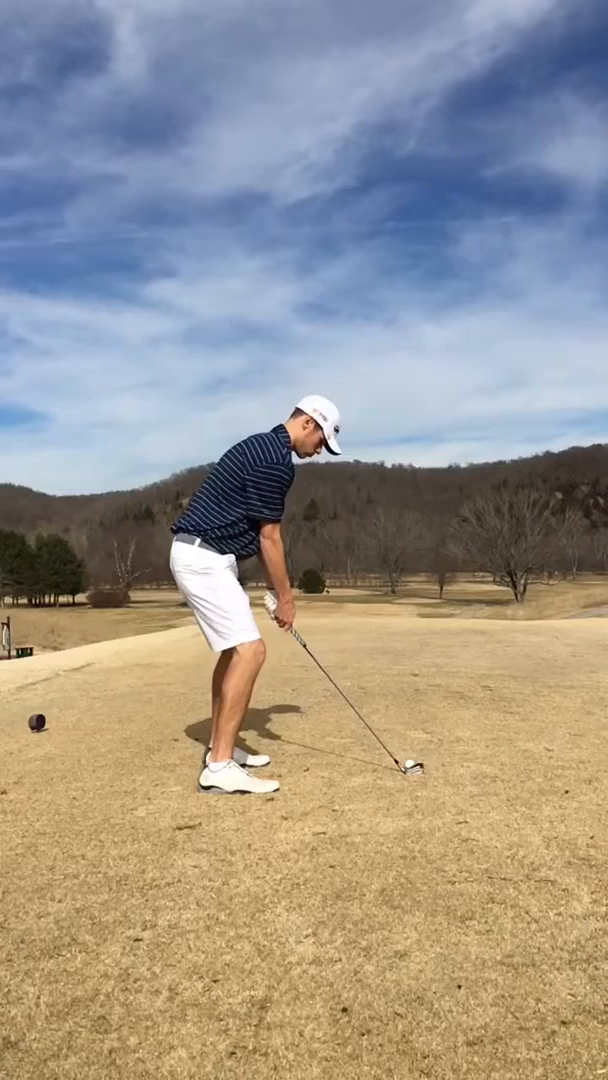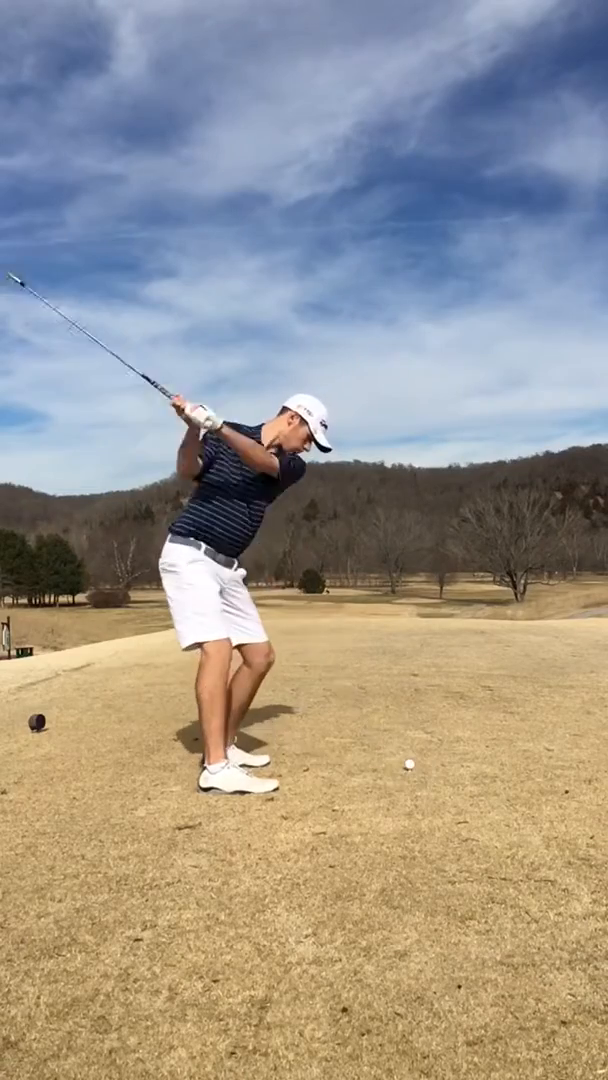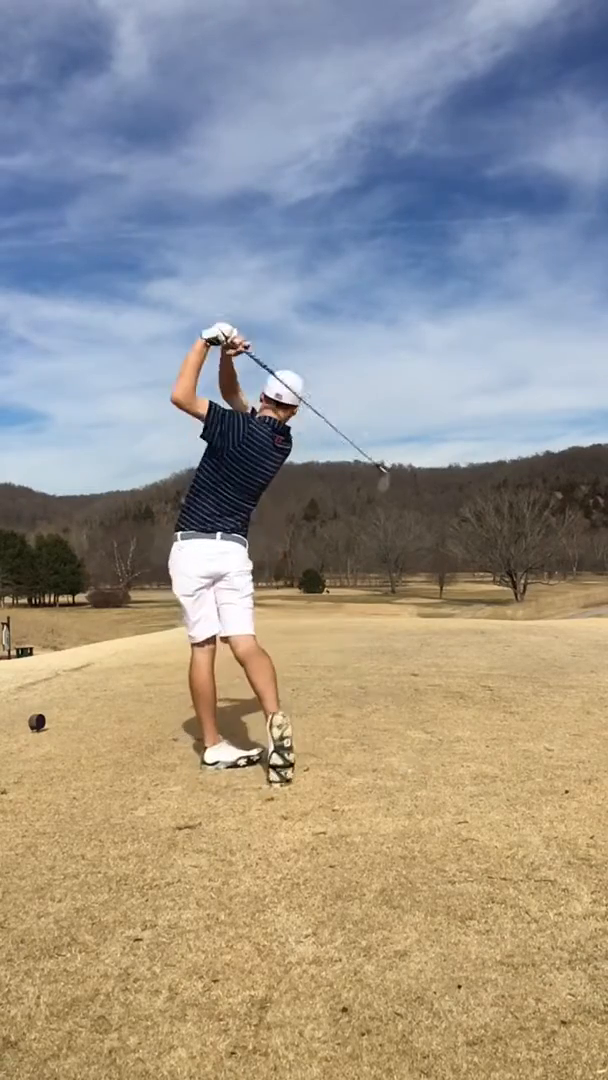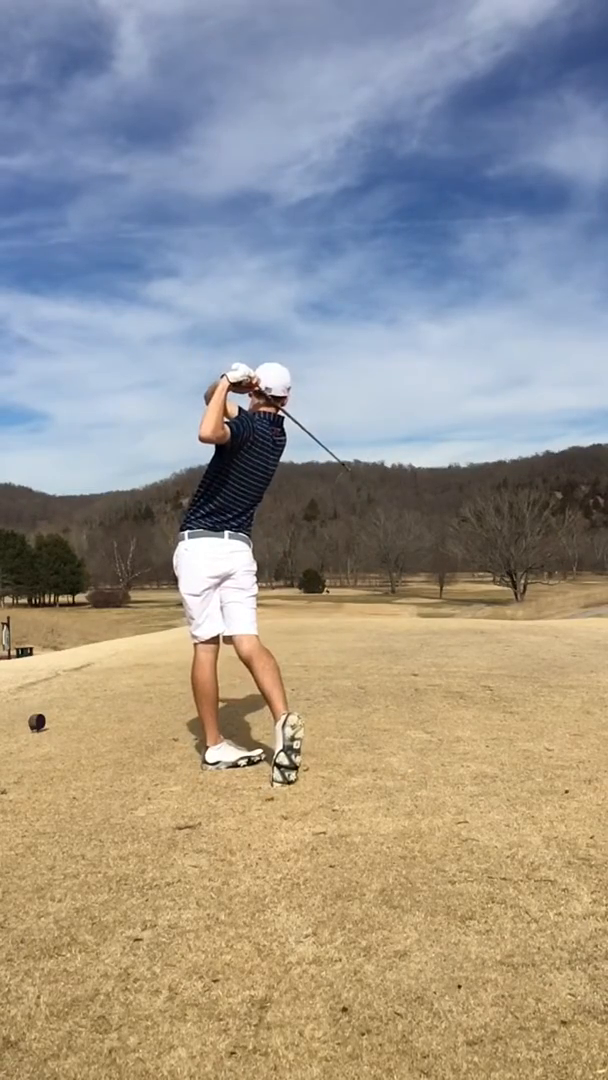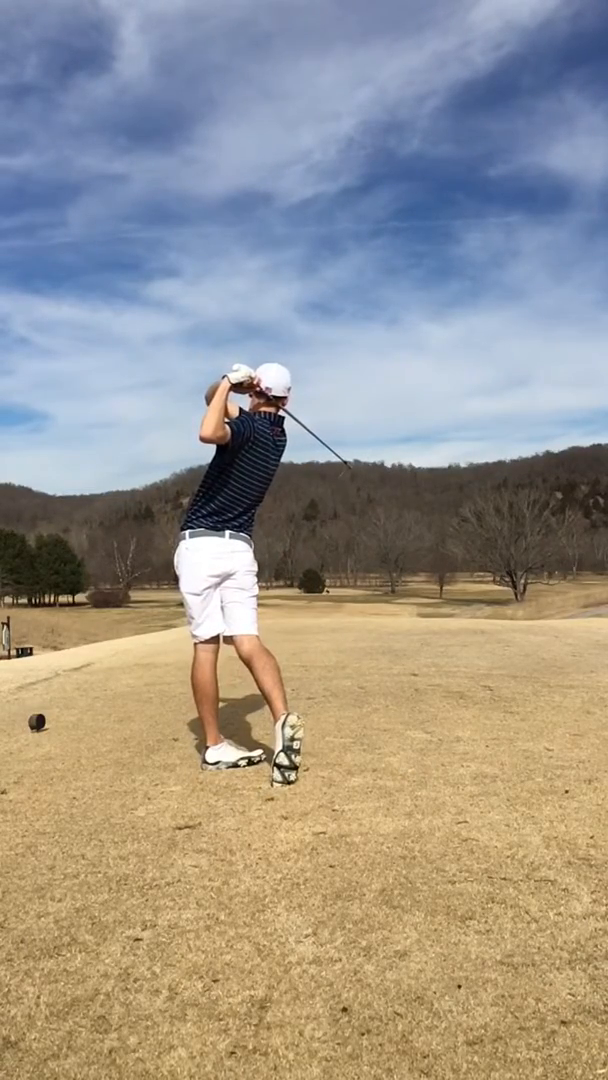
dt=1s
person 1, frame 1
left shoulder: (264, 448)
right shoulder: (275, 459)
left elbow: (260, 533)
right elbow: (270, 538)
left wrist: (275, 590)
right wrist: (285, 598)
left hip: (203, 556)
right hip: (203, 558)
left knee: (235, 649)
right knee: (250, 651)
left ankle: (220, 747)
right ankle: (219, 767)
person 1, frame 2
left shoulder: (291, 465)
right shoulder: (218, 442)
left elbow: (258, 458)
right elbow: (187, 470)
left wrist: (217, 426)
right wrist: (193, 429)
left hip: (227, 569)
right hip: (189, 559)
left knee: (260, 655)
right knee: (217, 652)
left ankle: (224, 748)
right ankle: (215, 771)
person 1, frame 3
left shoulder: (238, 428)
right shoulder: (282, 444)
left elbow: (181, 397)
right elbow: (232, 393)
left wrist: (208, 342)
right wrist: (227, 354)
left hip: (192, 548)
right hip: (232, 550)
left knee: (202, 645)
right knee: (245, 644)
left ankle: (213, 745)
right ankle: (275, 721)
person 1, frame 4
left shoulder: (248, 425)
right shoulder: (277, 433)
left elbow: (208, 433)
right elbow: (213, 399)
left wrist: (228, 381)
right wrist: (225, 386)
left hip: (200, 546)
right hip: (238, 548)
left knee: (205, 645)
right knee: (248, 643)
left ankle: (215, 746)
right ankle: (284, 719)
person 1, frame 5
left shoulder: (249, 425)
right shoulder: (278, 434)
left elbow: (209, 433)
right elbow: (215, 399)
left wrist: (230, 382)
right wrist: (228, 386)
left hip: (201, 546)
right hip: (239, 548)
left knee: (206, 645)
right knee: (248, 642)
left ankle: (215, 746)
right ankle: (283, 719)
